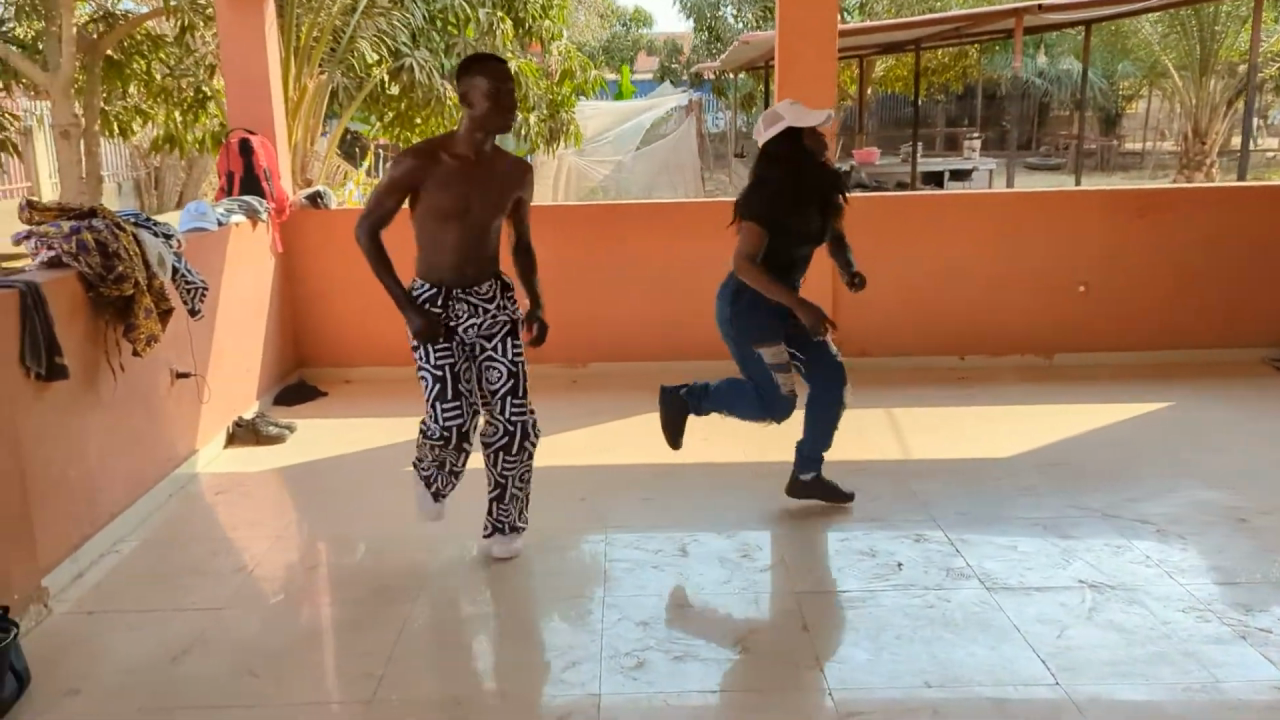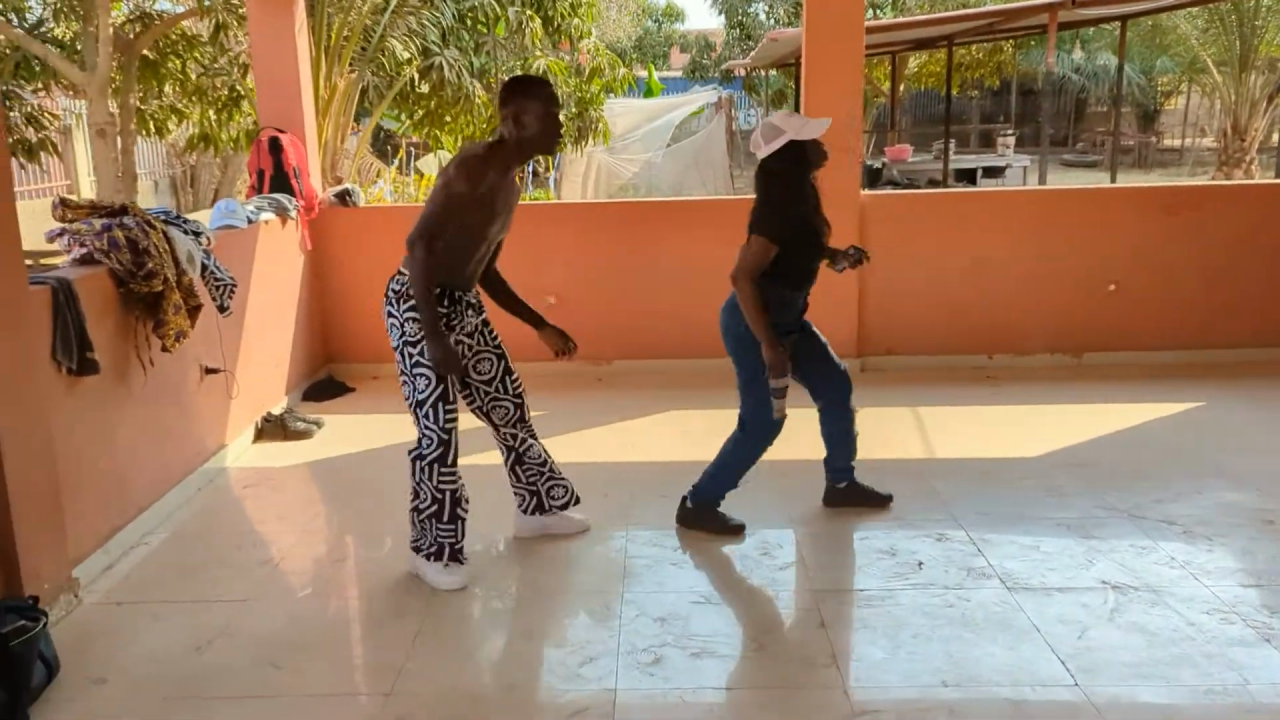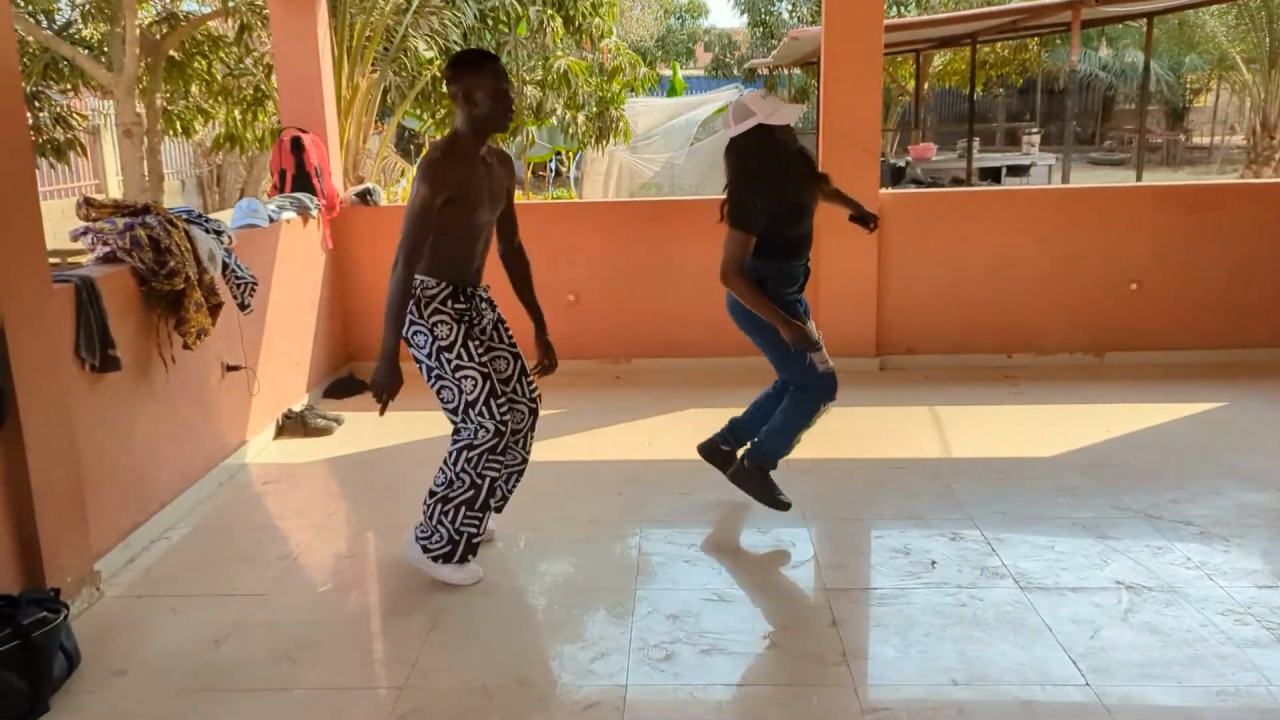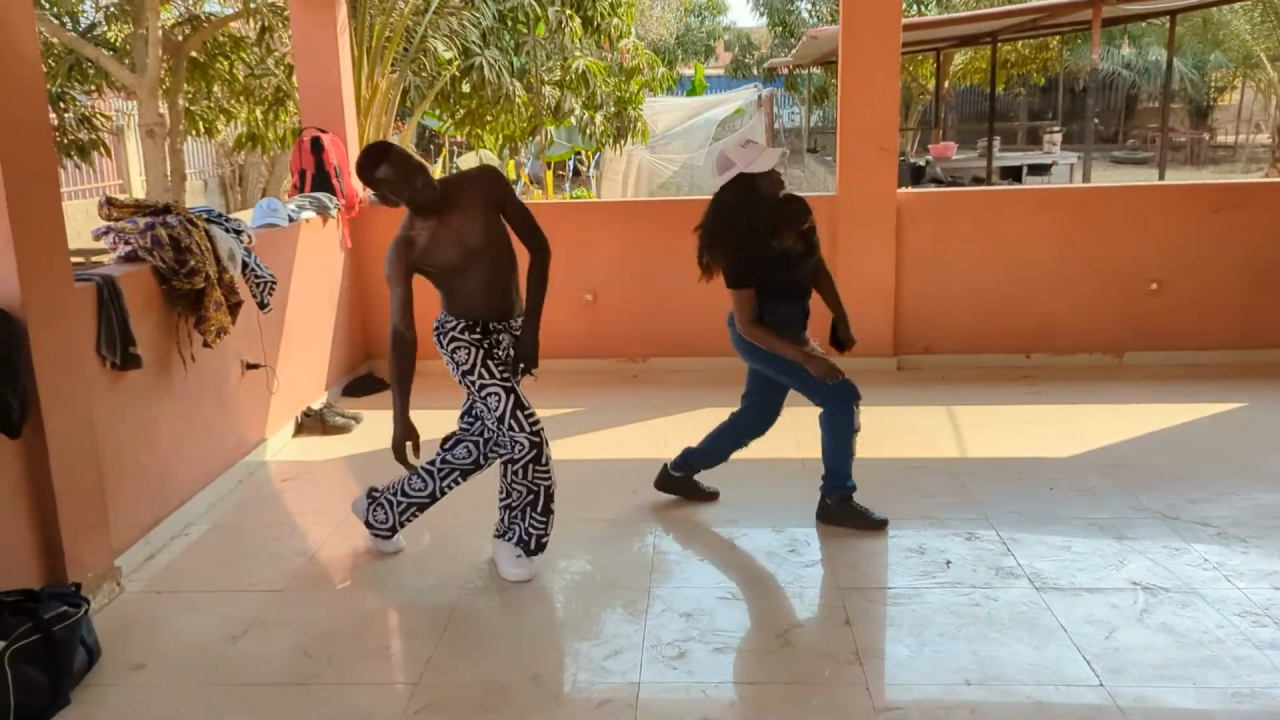
dt=0.2s
person 1, frame 1
left shoulder: (517, 172)
right shoulder: (418, 161)
right elbow: (365, 229)
left wrist: (536, 305)
right wrist: (409, 309)
left hip: (492, 300)
right hip: (433, 301)
left knee: (512, 419)
right knee: (449, 420)
left ankle: (504, 524)
right ankle: (433, 480)
person 1, frame 2
left shoulder: (510, 186)
right shoulder: (472, 167)
right elbow: (418, 242)
left wrist: (543, 328)
right wrist: (434, 331)
left hip: (462, 304)
right hip: (416, 303)
left knee: (505, 402)
right knee: (439, 426)
left ankle: (541, 507)
right ankle: (433, 550)
person 1, frame 3
left shoulder: (499, 165)
right shoulder: (439, 166)
left elbow: (514, 251)
right elbow: (404, 262)
left wrist: (541, 329)
right wrist: (388, 355)
left hip: (474, 302)
right hip: (432, 307)
left knee: (520, 407)
right knee: (484, 430)
left ankle: (471, 511)
right ankle: (433, 546)
person 1, frame 4
left shoulder: (485, 184)
right shoulder: (404, 249)
left elbow: (539, 246)
right elbow: (401, 334)
left wrist: (532, 325)
right wrist: (399, 417)
left hip: (512, 331)
right hip: (467, 339)
left knee: (472, 447)
right knee: (524, 443)
left ankle: (380, 510)
right ankle: (514, 541)
person 2, frame 1
left shoulder: (819, 184)
right shoulder: (767, 192)
left elbow: (835, 236)
right elbow: (745, 262)
left wrist: (848, 268)
right wrist: (800, 305)
left hip: (779, 301)
right hip: (747, 303)
left knee: (829, 378)
right knee: (776, 400)
left ankle: (807, 474)
right ankle: (683, 399)
person 2, frame 2
left shoulder: (798, 196)
right shoulder: (779, 207)
right elbow: (743, 276)
left wrist: (837, 256)
right wrist: (766, 341)
left hip: (783, 316)
right hip: (756, 323)
left knee: (835, 387)
right knee: (761, 423)
left ankle: (841, 484)
right ankle: (698, 505)
person 2, frame 3
left shoulder: (791, 163)
right shoulder: (752, 192)
left elbow: (819, 185)
right elbow: (729, 273)
left wrist: (856, 209)
right wrist: (780, 321)
left hip: (782, 289)
right hip: (762, 298)
left knee: (798, 382)
right knee: (817, 385)
left ankle: (724, 444)
right ankle: (755, 465)
person 2, frame 4
left shoulder: (793, 211)
right shoulder: (739, 242)
left elbow: (815, 266)
right elbow: (747, 324)
left wrist: (840, 317)
right wrist: (810, 355)
left hip: (789, 328)
right hip: (767, 337)
left knee: (758, 414)
right knee: (841, 399)
left ankle: (677, 472)
right ankle: (836, 501)
